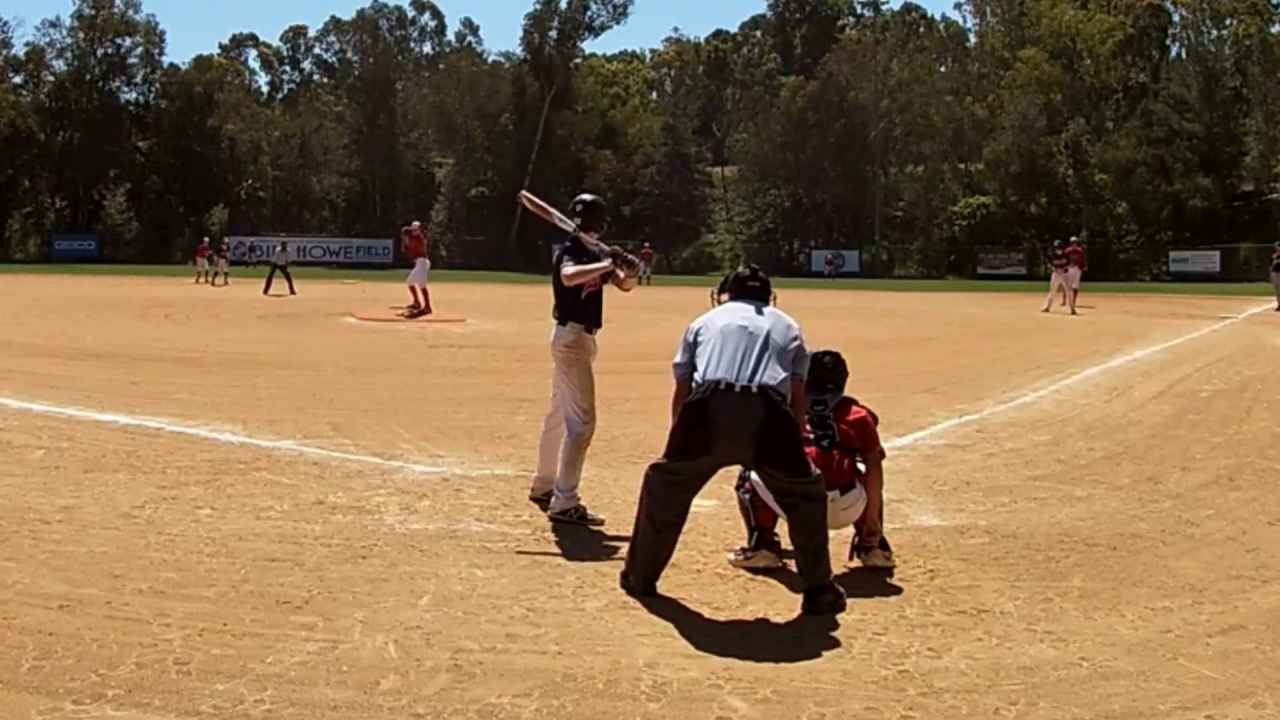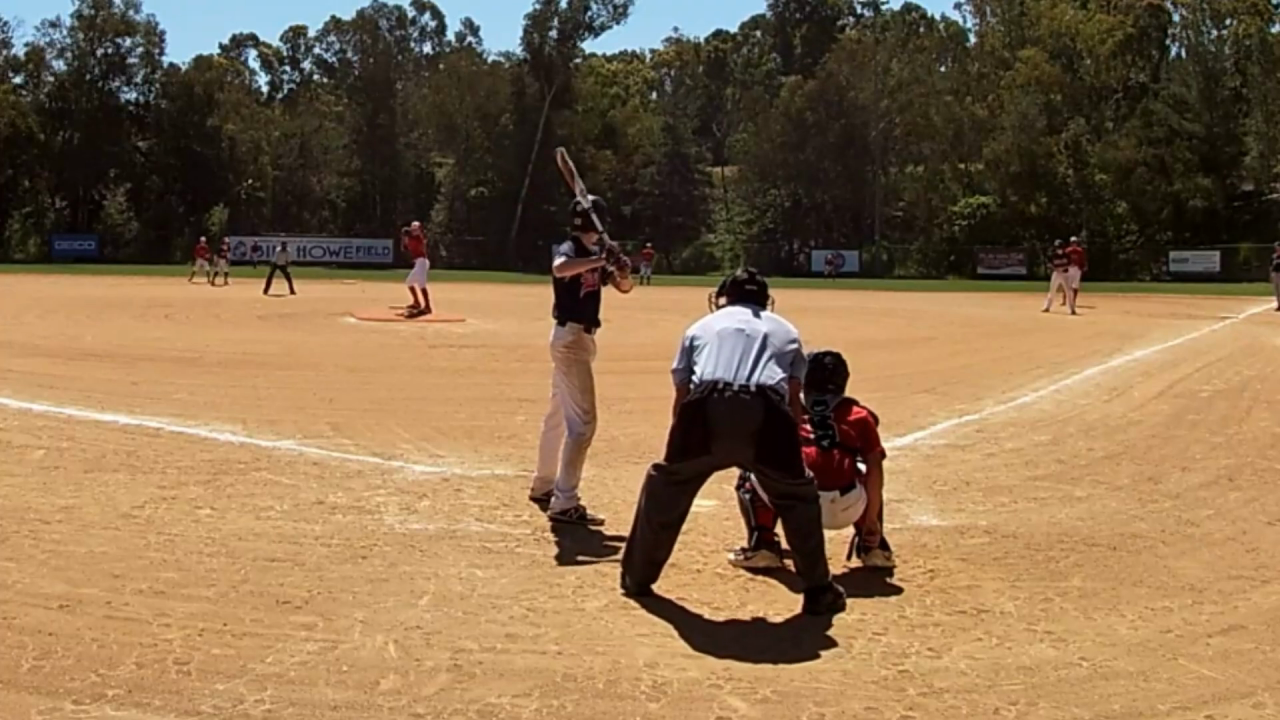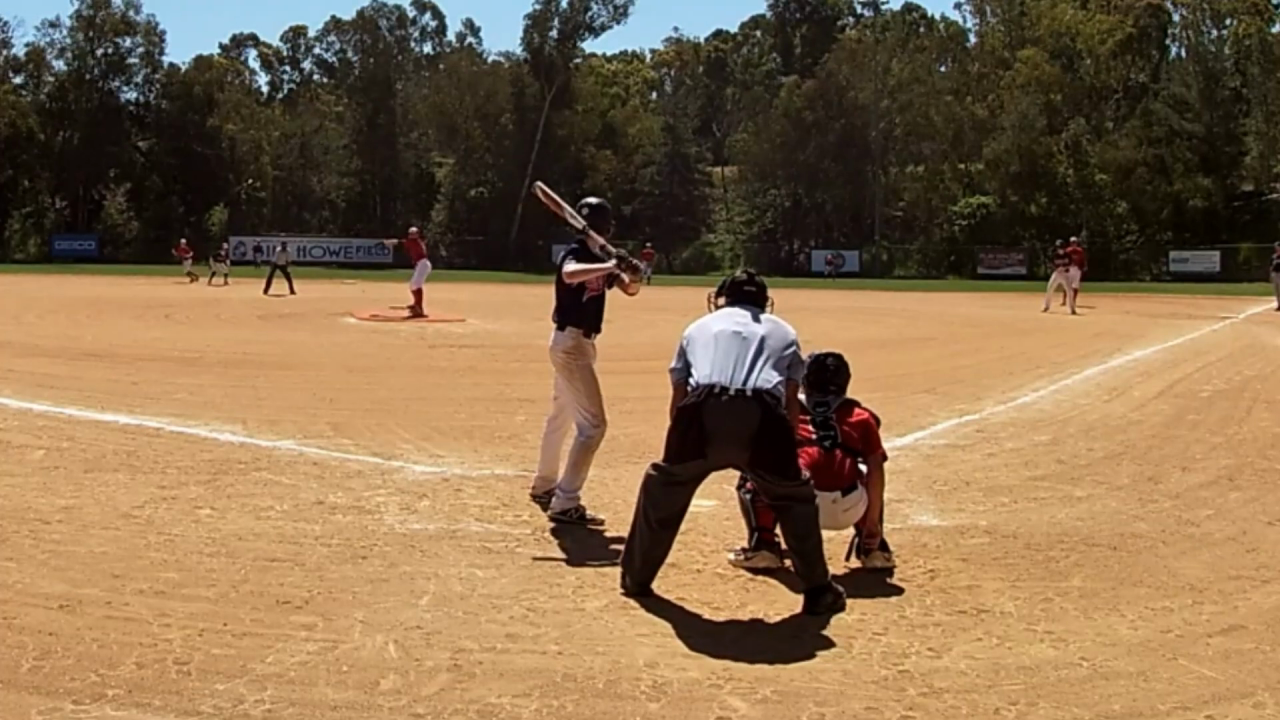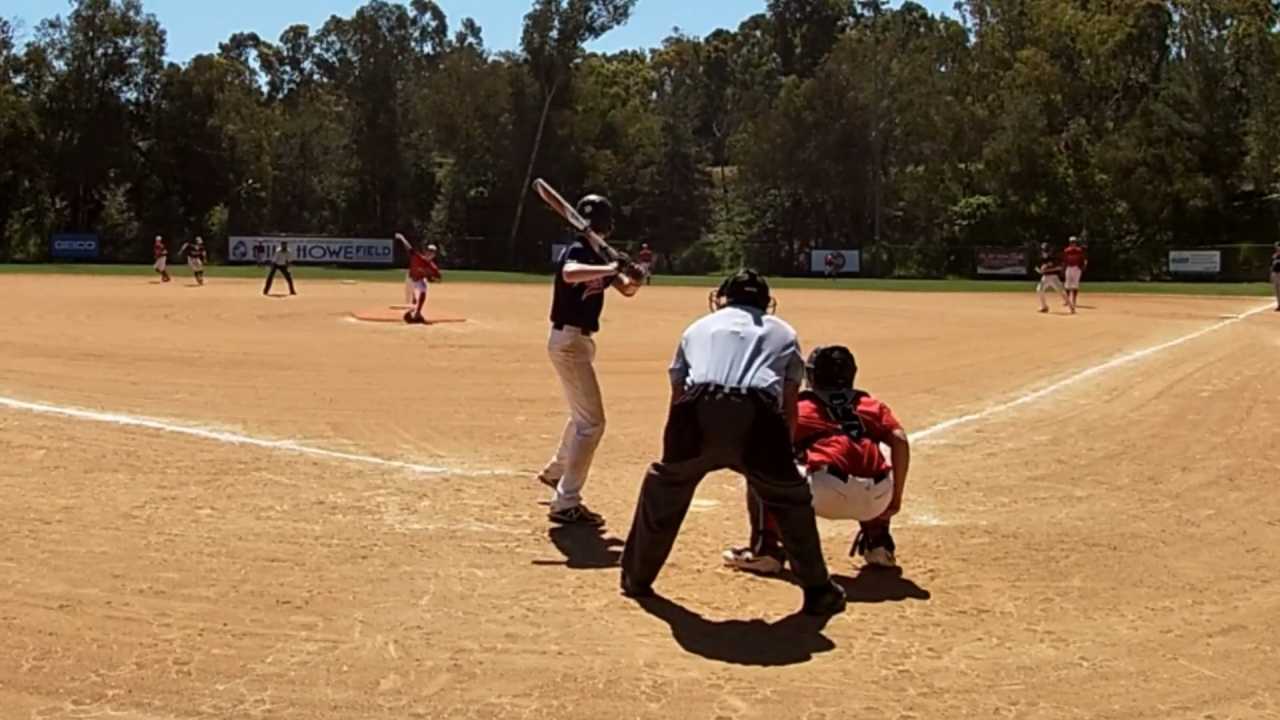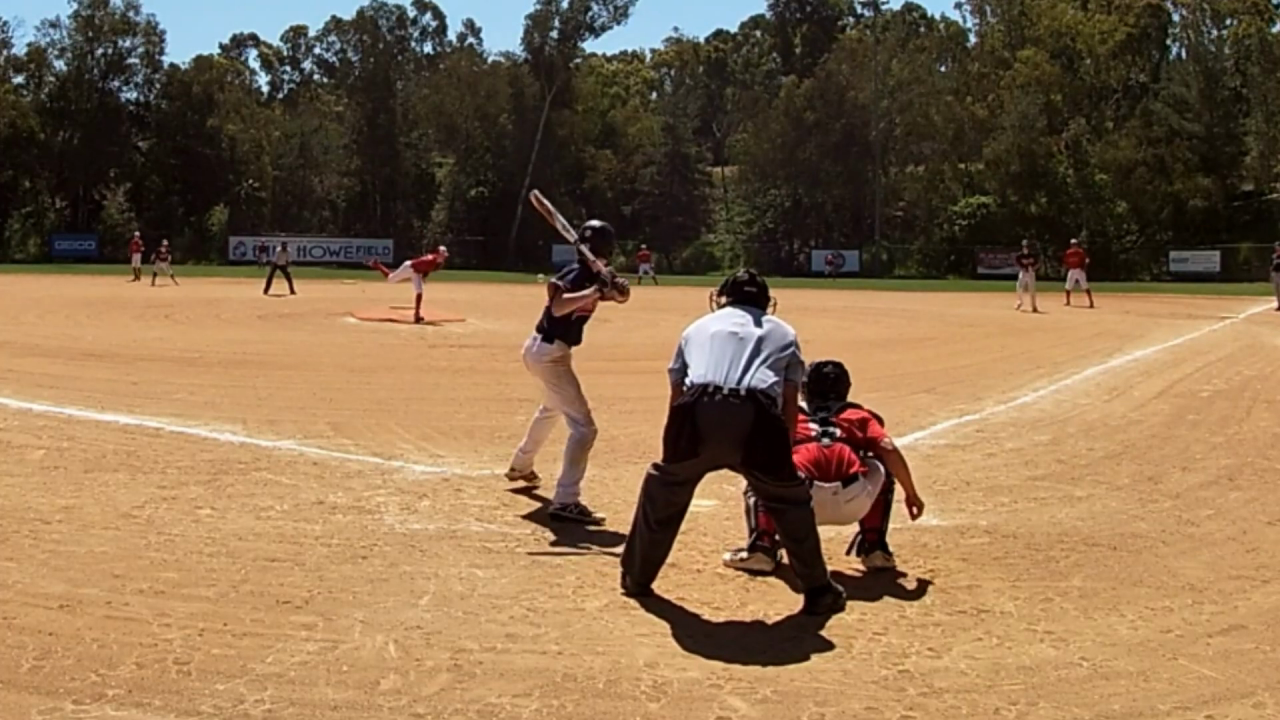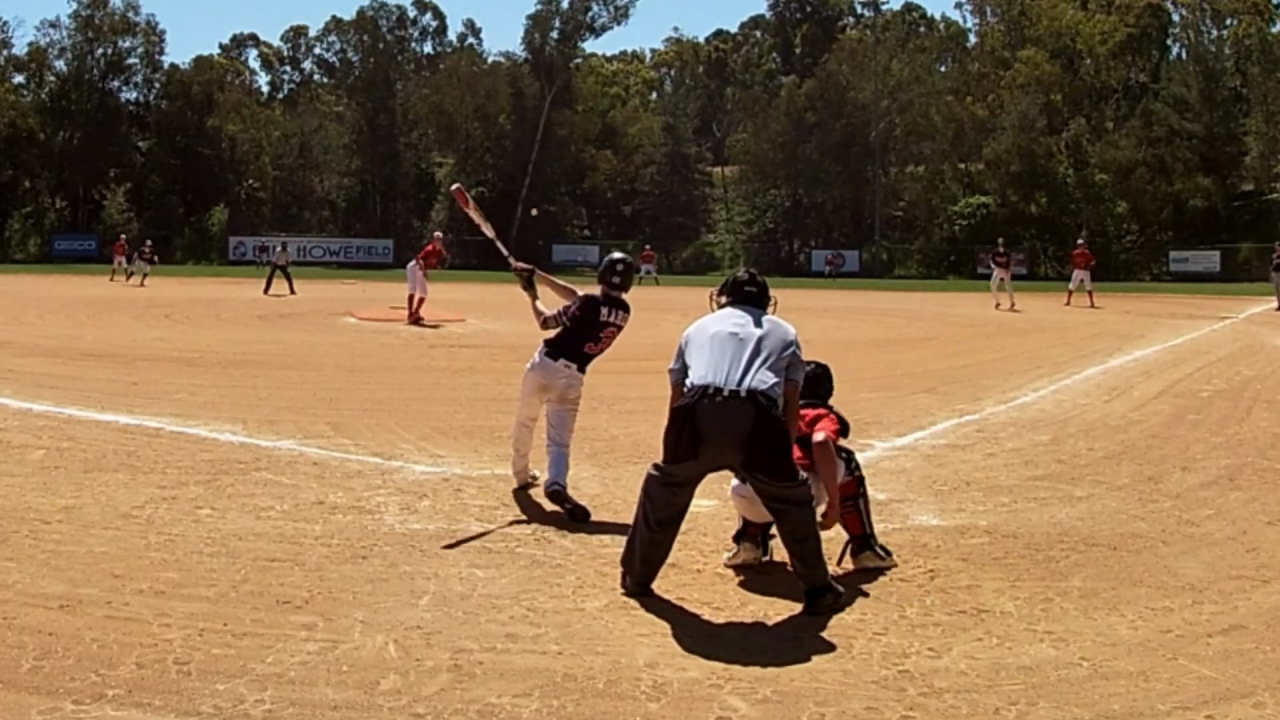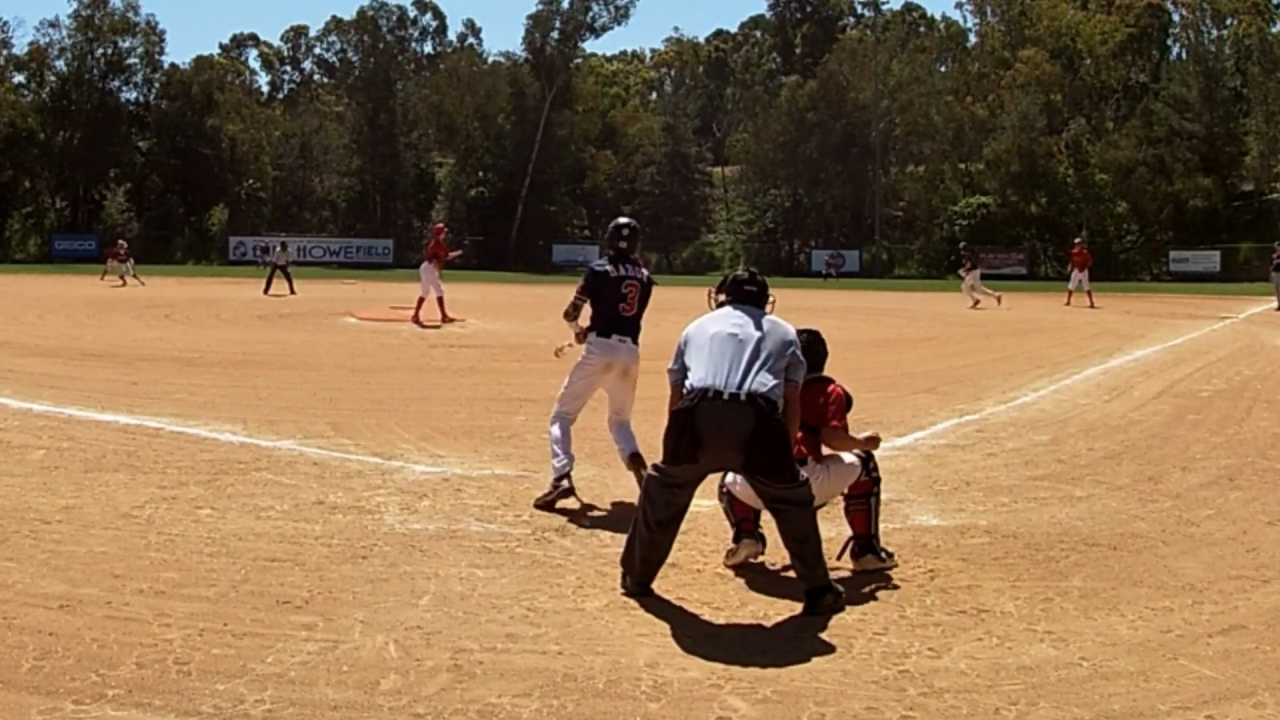
dt=0.4s
person 1, frame 1
left shoulder: (705, 321)
right shoulder: (787, 326)
left elbow: (681, 393)
right elbow: (797, 397)
left wrist: (681, 444)
right wrist: (792, 450)
left hip: (709, 411)
right hip: (768, 416)
left knee: (664, 482)
right knee: (806, 493)
left ankle: (639, 576)
right ankle: (819, 591)
person 1, frame 2
left shoulder: (702, 326)
right shoulder: (785, 330)
left elbow: (682, 397)
right elbow: (793, 399)
left wrist: (684, 448)
right wrist: (787, 452)
left hip: (707, 411)
right hip: (766, 416)
left knee: (665, 485)
right knee: (799, 496)
left ankle: (636, 578)
right ankle: (819, 590)
person 1, frame 3
left shoulder: (699, 327)
right shoulder: (783, 332)
left elbow: (678, 397)
right elbow: (791, 402)
left wrist: (683, 447)
right wrist: (781, 454)
left hip: (703, 415)
right hip: (762, 420)
left knee: (663, 485)
right knee: (795, 497)
left ankle: (636, 577)
right ankle: (819, 591)
person 1, frame 4
left shoulder: (699, 327)
right shoulder: (783, 332)
left elbow: (677, 395)
right elbow: (789, 404)
left wrist: (684, 447)
right wrist: (779, 454)
left hip: (698, 413)
right hip: (757, 418)
left knee: (663, 486)
right knee: (790, 497)
left ankle: (636, 577)
right ankle: (818, 591)
person 1, frame 5
left shoulder: (699, 327)
right shoulder: (783, 333)
left elbow: (676, 394)
right elbow: (789, 404)
left wrist: (683, 449)
right wrist: (779, 455)
left hip: (697, 414)
right hip: (757, 420)
left knee: (663, 487)
right knee: (790, 498)
left ankle: (636, 577)
right ankle: (818, 591)
person 1, frame 6
left shoulder: (699, 327)
right shoulder: (784, 332)
left elbow: (677, 395)
right elbow: (791, 402)
left wrist: (682, 448)
right wrist: (781, 453)
left hip: (698, 416)
right hip: (757, 421)
left knee: (664, 488)
right knee: (792, 498)
left ankle: (636, 578)
right ankle: (819, 590)
person 1, frame 7
left shoulder: (698, 326)
right shoulder: (784, 332)
left elbow: (676, 393)
right elbow: (791, 401)
left wrist: (677, 449)
right wrist: (782, 453)
left hip: (698, 417)
right hip: (757, 422)
left knee: (662, 489)
right knee: (792, 499)
left ankle: (636, 577)
right ankle: (819, 591)
person 2, frame 1
left shoulder: (596, 253)
right shoulder: (569, 251)
left elbow: (624, 285)
right elbow: (569, 277)
left wrist: (629, 270)
right wrist: (608, 263)
left hip: (579, 338)
right hip: (572, 338)
left knee: (559, 415)
right knee: (581, 420)
left ankle: (543, 485)
right ankle: (564, 504)
person 2, frame 2
left shoulder: (595, 253)
right shoulder: (569, 249)
left elbow: (624, 287)
right elbow: (559, 270)
left wrist: (622, 270)
right wrist: (600, 260)
left hip: (578, 338)
right hip: (571, 338)
left knee: (559, 415)
right knee: (582, 420)
left ankle: (543, 486)
right ankle: (564, 504)
person 2, frame 3
left shoulder: (599, 258)
right shoulder: (574, 253)
left elbow: (630, 289)
right elbow: (569, 275)
left wrist: (633, 274)
right wrist: (611, 266)
left hip: (576, 343)
right hip: (571, 344)
left knee: (561, 417)
right knee: (592, 424)
left ankle: (544, 485)
right ankle: (564, 503)
person 2, frame 4
left shoulder: (596, 257)
right shoulder: (576, 252)
left elbow: (627, 290)
right elbow: (569, 275)
left wrist: (633, 276)
right wrist: (612, 268)
left hip: (576, 340)
right hip: (569, 341)
left knee: (581, 413)
right knee: (591, 422)
left ankle: (556, 470)
right ankle: (566, 504)
person 2, frame 5
left shoulder: (595, 276)
right shoulder: (576, 275)
left elbow: (622, 297)
right elbow: (558, 306)
left wrist: (616, 286)
right wrist: (596, 292)
left hip: (538, 350)
right hip: (551, 355)
left knee: (550, 409)
right knee: (583, 428)
left ankle: (520, 465)
right ankle: (565, 502)
person 2, frame 6
left shoulder: (590, 304)
right shoulder: (624, 311)
left elbow: (546, 322)
left wrist: (531, 291)
right wrist: (538, 276)
left hip: (544, 366)
right hip: (571, 378)
left knee: (525, 422)
right knee: (559, 441)
left ankle: (522, 475)
right ankle: (556, 486)
person 2, frame 7
left shoulder: (598, 269)
right shoulder: (646, 277)
left elbow: (570, 314)
left wrist: (579, 330)
left hip: (598, 350)
right hip: (629, 352)
left knee: (562, 416)
right knee: (618, 420)
left ankle: (561, 478)
right ankle: (633, 456)
person 3, frame 1
right shoulder: (859, 415)
right elbow: (874, 467)
right wrist: (873, 519)
right hip: (845, 509)
left knee: (749, 474)
right knee: (866, 476)
left ankle: (762, 548)
right ankle: (874, 549)
person 3, frame 2
right shoulder: (860, 414)
right elbow: (875, 467)
right wrist: (872, 520)
right hip: (846, 509)
left knee: (749, 474)
right knee: (867, 475)
left ankle: (762, 547)
right ankle: (875, 548)
person 3, frame 3
right shoulder: (861, 416)
right elbow: (876, 467)
right wrist: (873, 523)
right hip: (848, 510)
left knee: (750, 477)
right knee: (866, 476)
left ankle: (762, 548)
right ankle: (874, 550)
person 3, frame 4
left shoulder: (800, 408)
right shoulder: (871, 405)
right elbow: (899, 440)
right wrist: (897, 493)
left hip: (825, 491)
right hip: (873, 498)
left ankle: (765, 551)
right ankle: (879, 546)
person 3, frame 5
right shoulder: (858, 416)
right elbow: (889, 450)
right wrist: (911, 494)
right hip: (852, 502)
right knee: (880, 468)
left ankle: (761, 549)
right ankle: (875, 549)
person 3, frame 6
right shoulder: (825, 416)
right elbow: (821, 443)
right wrist: (834, 501)
left hip: (746, 499)
right knee: (844, 462)
left ankle: (748, 541)
right ankle: (865, 550)
person 3, frame 7
right shoulder: (829, 391)
right elbow: (835, 439)
right wrist: (863, 441)
right hip: (804, 481)
left knee: (731, 481)
right knee: (863, 463)
left ankle: (746, 537)
right ankle: (866, 551)
